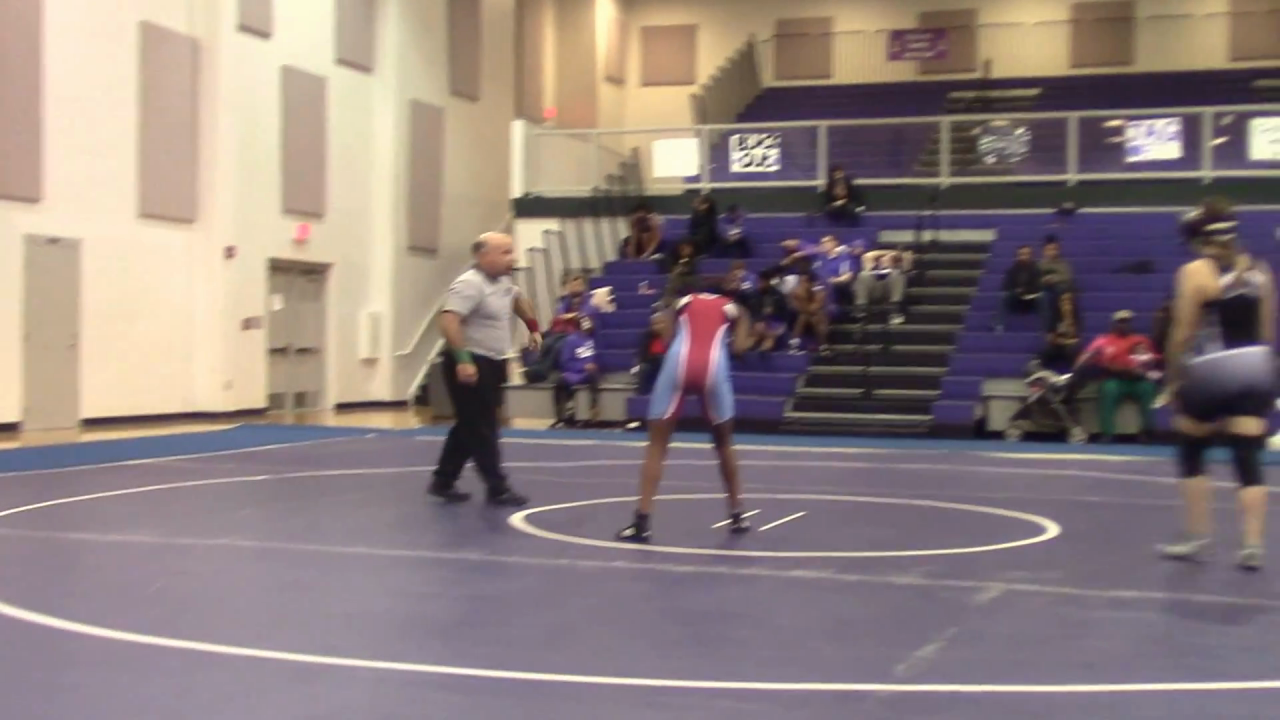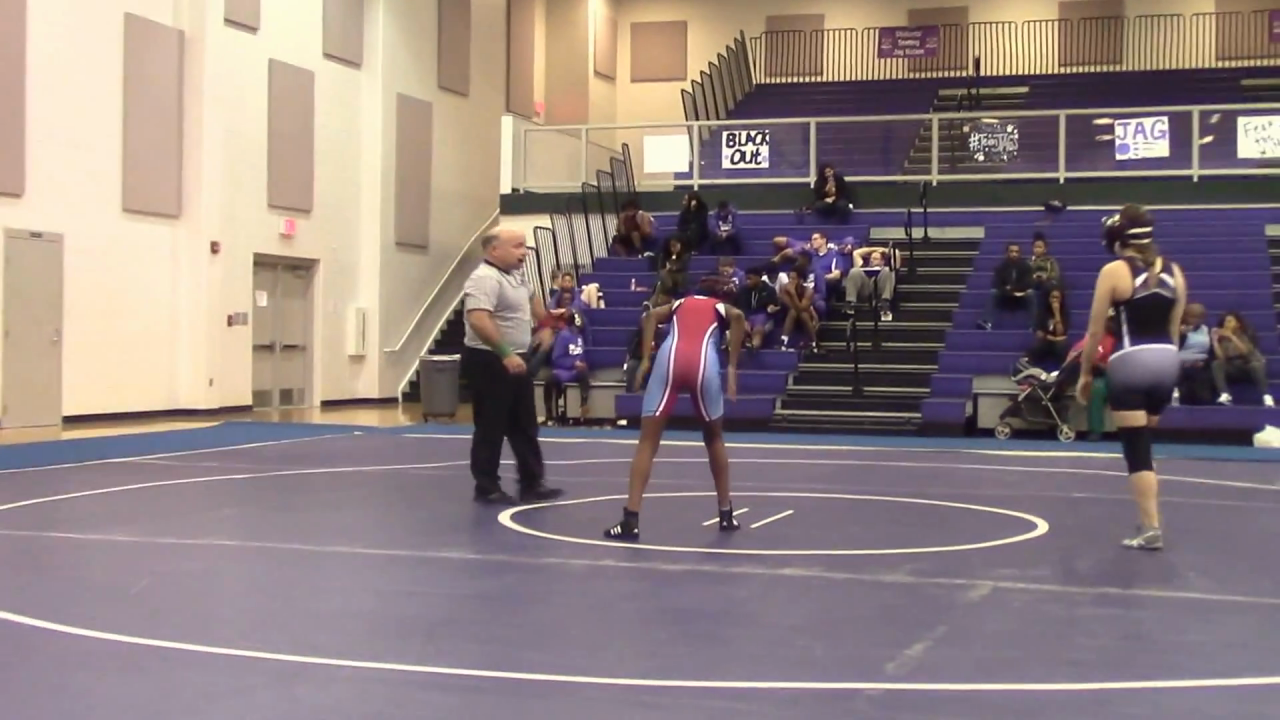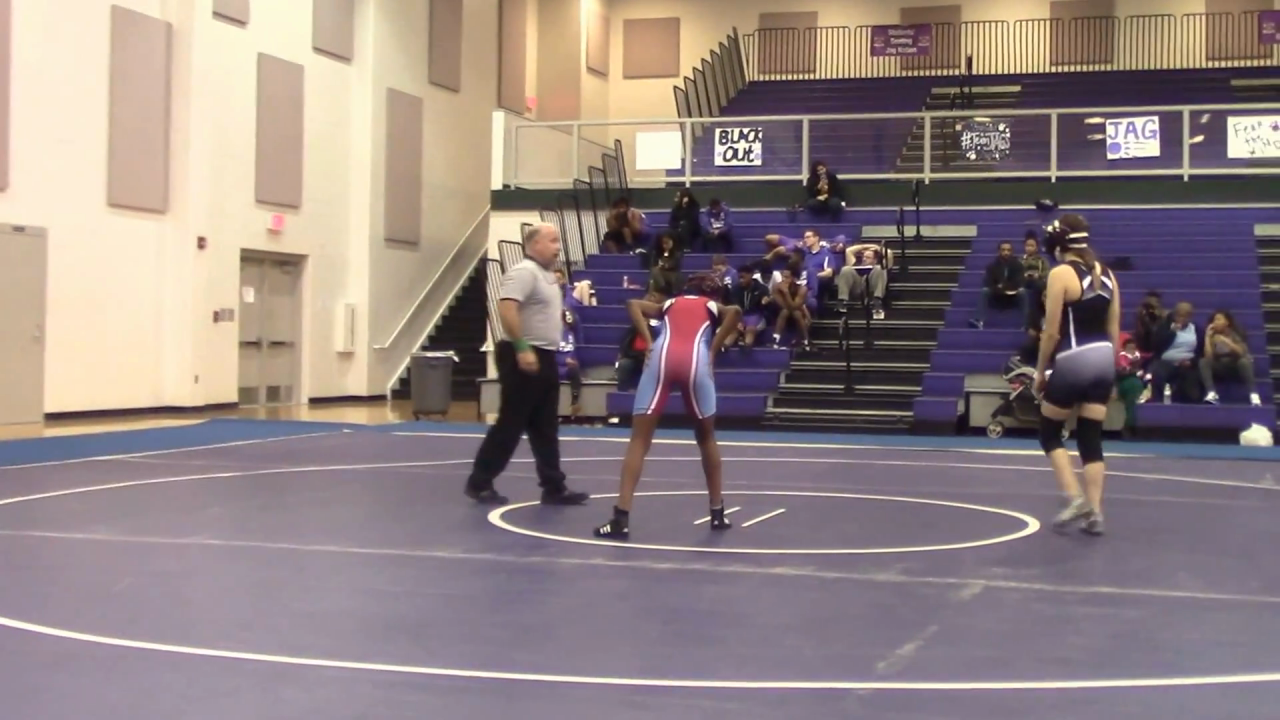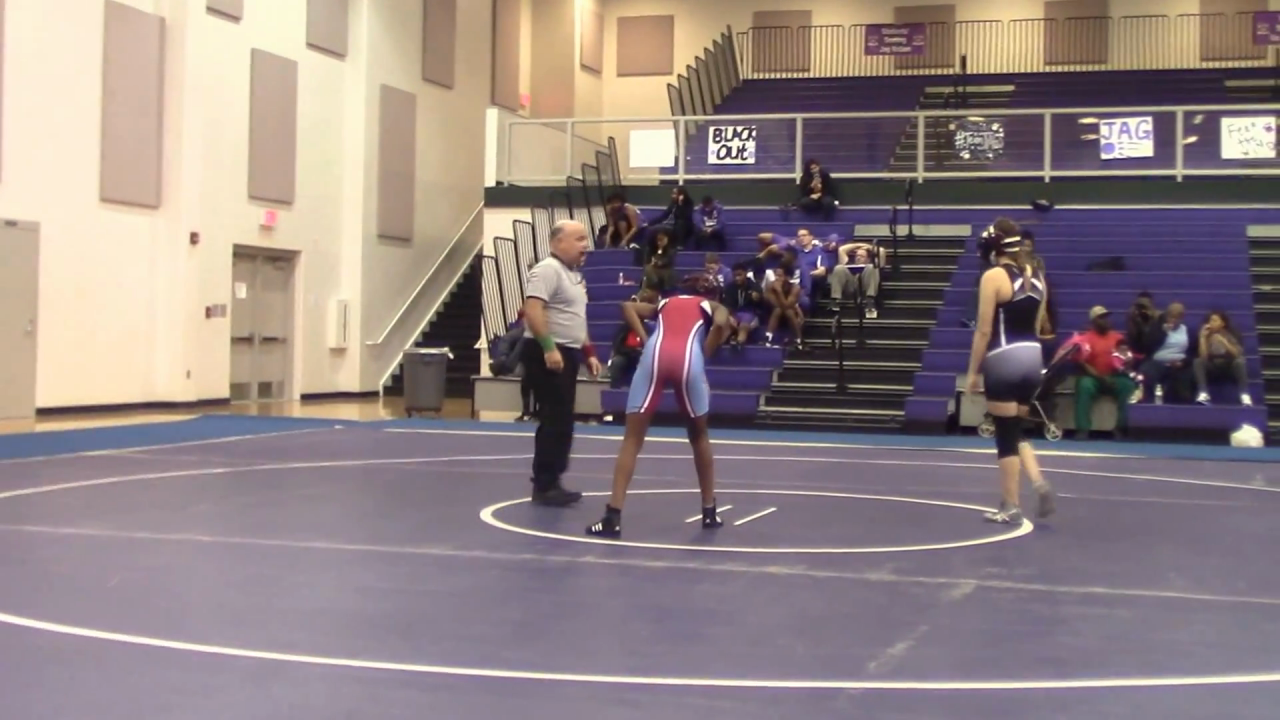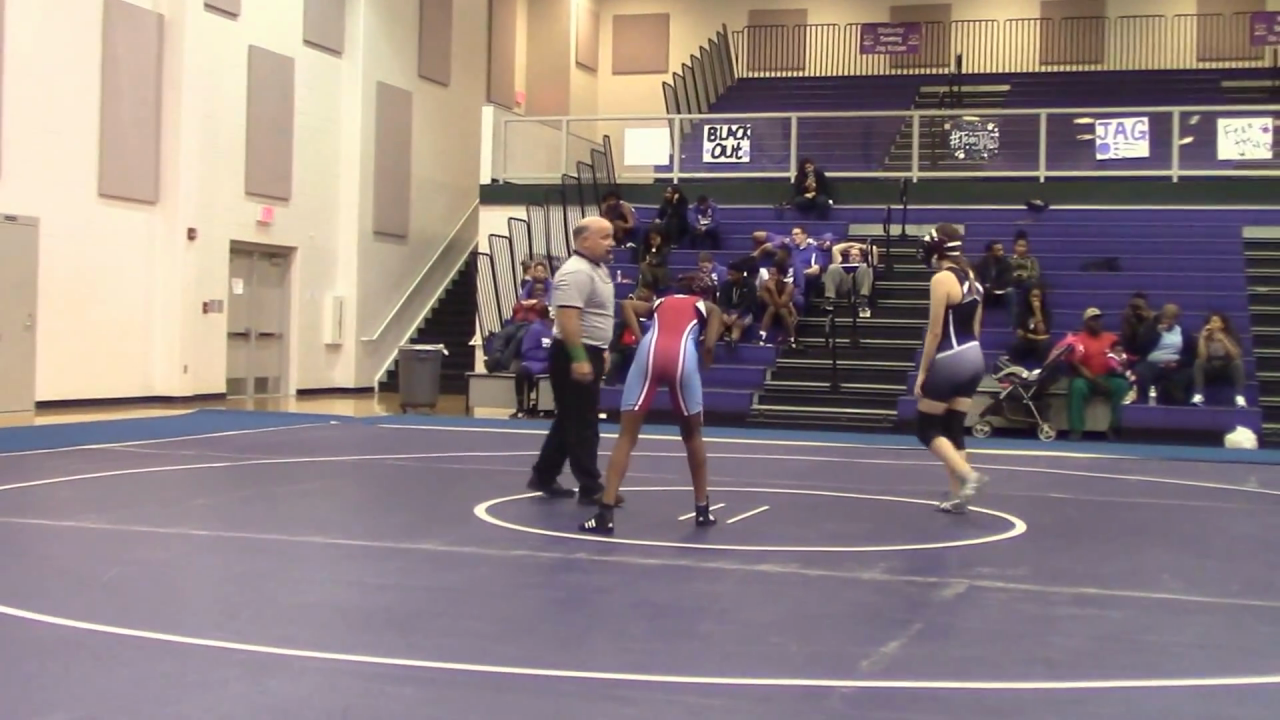
dt=0.5s
person 1, frame 1
left shoulder: (1195, 271)
left elbow: (1182, 334)
left wrist: (1173, 379)
left hip: (1213, 369)
left knee: (1190, 455)
right knee: (1247, 459)
left ankle: (1195, 538)
person 1, frame 2
left shoulder: (1113, 271)
right shoulder: (1172, 271)
left elbow: (1095, 330)
right elbow: (1174, 330)
left wrist: (1085, 373)
left hip: (1130, 364)
right hip: (1166, 362)
left knee: (1137, 450)
right knee: (1140, 445)
left ankle: (1152, 529)
right ankle: (1149, 517)
person 1, frame 3
left shoulder: (1060, 274)
right shoulder: (1106, 274)
left elbow: (1051, 331)
right elbow: (1113, 329)
left wrist: (1040, 370)
right wrist: (1111, 370)
left hip: (1073, 361)
right hip: (1103, 359)
left knee: (1049, 434)
right knee: (1091, 440)
left ankle: (1074, 498)
right ankle: (1094, 513)
person 1, frame 4
left shoulder: (993, 276)
right shoulder: (1035, 275)
left elbow: (984, 330)
right elbow: (1037, 325)
left wrist: (973, 372)
left hip: (1005, 359)
right hip: (1032, 357)
left knee: (1005, 435)
right knee: (1014, 432)
left ankle: (1011, 507)
right ankle: (1038, 483)
person 1, frame 5
left shoulder: (941, 279)
right shoulder: (972, 278)
left elbow: (935, 332)
left wrist: (922, 372)
left hip: (951, 360)
right hip: (974, 358)
left knee: (927, 428)
right knee: (953, 429)
left ankle: (968, 476)
right ankle: (957, 495)
person 2, frame 1
left shoulder: (503, 282)
right shoulder: (469, 284)
left elbow: (518, 300)
right elbow: (448, 321)
left wrist: (533, 328)
right wrist: (462, 360)
left hip: (491, 364)
right hip: (470, 365)
left knee: (470, 426)
right knee: (482, 428)
left ankle: (443, 481)
right ankle: (497, 488)
person 2, frame 2
left shoulder: (516, 274)
right shoulder: (485, 279)
left elbow: (532, 298)
right elbow: (477, 319)
left wrist: (545, 326)
right wrist: (507, 354)
left hip: (518, 360)
right hip: (489, 362)
left knee: (525, 425)
right knee: (491, 427)
left ankle: (531, 483)
right ankle: (487, 487)
person 2, frame 3
left shoulder: (548, 275)
right shoulder: (525, 271)
right elbow: (507, 309)
left wrist: (550, 355)
right wrist: (523, 349)
left hip: (545, 357)
right hip: (523, 358)
left knee: (546, 427)
right knee: (511, 423)
left ankle: (554, 488)
right ankle: (479, 482)
person 2, frame 4
left shoulder: (574, 274)
right shoulder: (547, 270)
right elbow: (533, 310)
left wrist: (589, 353)
right wrist: (549, 348)
left hip: (567, 354)
right hip: (546, 355)
left knee: (555, 420)
right knee: (559, 419)
left ankle: (548, 484)
right ankle: (547, 485)
person 2, frame 5
left shoulder: (598, 269)
right shoulder: (576, 272)
right elbow: (567, 318)
left wrist: (601, 350)
right wrist: (579, 358)
left hip: (589, 353)
right hip: (575, 355)
left knee: (570, 420)
right knee: (583, 423)
left ankle: (543, 476)
right ankle: (590, 488)
person 3, frame 1
left shoulder: (684, 302)
right shoulder: (734, 309)
left elbow: (668, 340)
right elbow: (738, 348)
left hip: (678, 363)
right hip: (712, 366)
left knee: (656, 446)
right knee: (724, 444)
left ankle: (641, 523)
right ankle: (737, 516)
person 3, frame 2
left shoulder: (679, 304)
right shoulder: (724, 308)
left elbow: (652, 315)
right elbow: (738, 317)
left wrist: (645, 358)
right wrist: (732, 366)
left hip: (669, 360)
right hip: (704, 363)
left knee: (647, 443)
right knee: (714, 440)
left ankle: (630, 521)
right ankle: (726, 514)
person 3, frame 3
left shoulder: (669, 304)
right shoulder: (715, 307)
left elbow: (634, 304)
right elbow: (735, 311)
left wrist: (649, 342)
right wrist: (713, 350)
left hip: (662, 357)
right hip: (695, 360)
left knee: (639, 441)
right knee: (706, 439)
left ankle: (621, 519)
right ankle: (717, 513)
person 3, frame 4
left shoulder: (664, 303)
right shoulder: (713, 306)
left elbow: (628, 306)
right elbow: (720, 326)
left wrist: (645, 341)
right wrist: (703, 358)
left hip: (655, 355)
right hip: (688, 358)
left knee: (632, 440)
right knee: (699, 437)
left ankle: (613, 517)
right ankle: (709, 511)
person 3, frame 5
left shoulder: (661, 302)
right shoulder: (709, 307)
left elbow: (627, 305)
right elbow: (709, 344)
left wrist: (641, 339)
right wrist: (699, 369)
left hip: (650, 352)
right hip: (683, 355)
left knee: (626, 437)
right knee: (692, 436)
left ankle: (605, 514)
right ankle: (702, 510)
